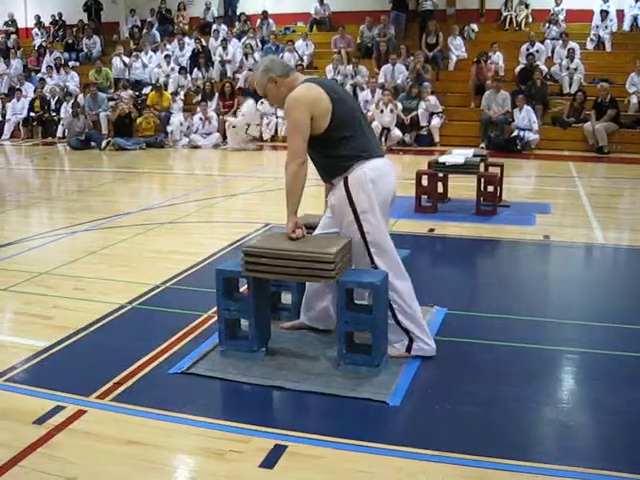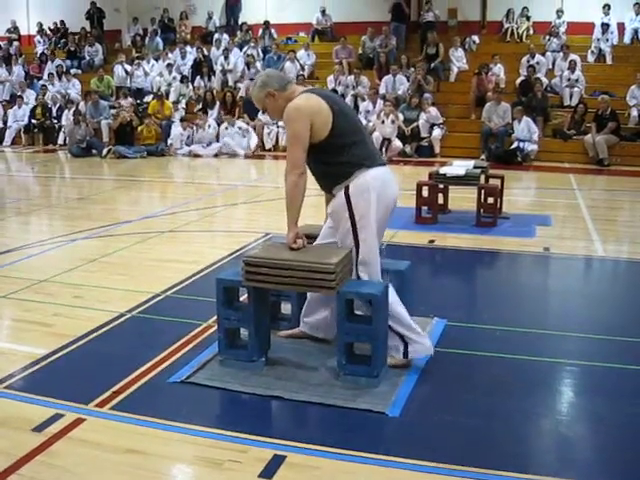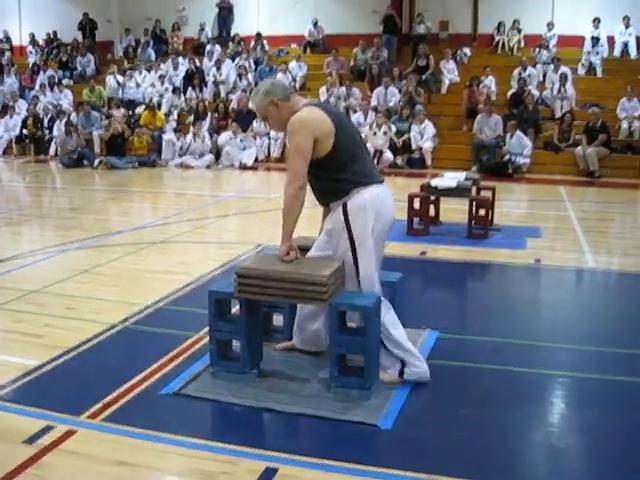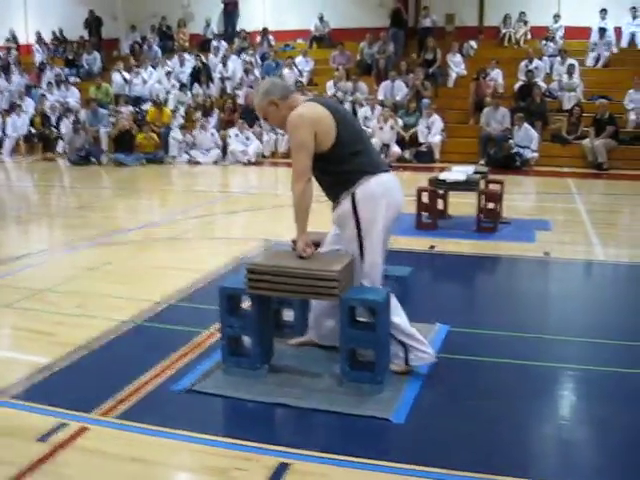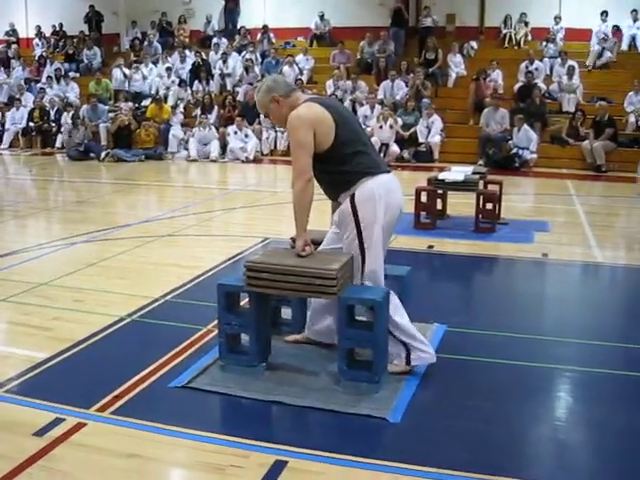
dt=0.7s
person 1, frame 1
left shoulder: (299, 97)
right shoulder: (321, 88)
left elbow: (296, 162)
left wrist: (292, 217)
right wrist: (330, 199)
left hip: (362, 180)
right hip: (366, 174)
left knee: (378, 263)
left ankle: (412, 340)
right ankle: (316, 316)
person 1, frame 2
left shoulder: (298, 108)
right shoulder: (318, 100)
left elbow: (296, 172)
left wrist: (292, 227)
right wrist: (331, 212)
left hip: (363, 187)
right hip: (367, 183)
left knee: (362, 273)
left ankle: (406, 343)
right ankle: (317, 325)
person 1, frame 3
left shoulder: (300, 121)
right shoulder: (319, 114)
left elbow: (296, 184)
left wrist: (286, 240)
right wrist: (325, 224)
left hip: (361, 206)
right hip: (355, 203)
left knee: (362, 290)
left ankle: (403, 364)
right ankle: (308, 337)
person 1, frame 4
left shoulder: (300, 116)
right shoulder: (320, 108)
left elbow: (302, 180)
left wrist: (301, 235)
right wrist: (339, 215)
left hip: (368, 195)
right hip: (372, 190)
left knee: (364, 280)
left ankle: (409, 350)
right ankle: (324, 332)
person 1, frame 5
left shoulder: (300, 116)
right shoulder: (322, 106)
left elbow: (303, 178)
left wrist: (301, 234)
right wrist: (336, 218)
left hip: (368, 196)
right hip: (374, 190)
left knee: (370, 280)
left ankle: (410, 353)
right ankle: (321, 330)
